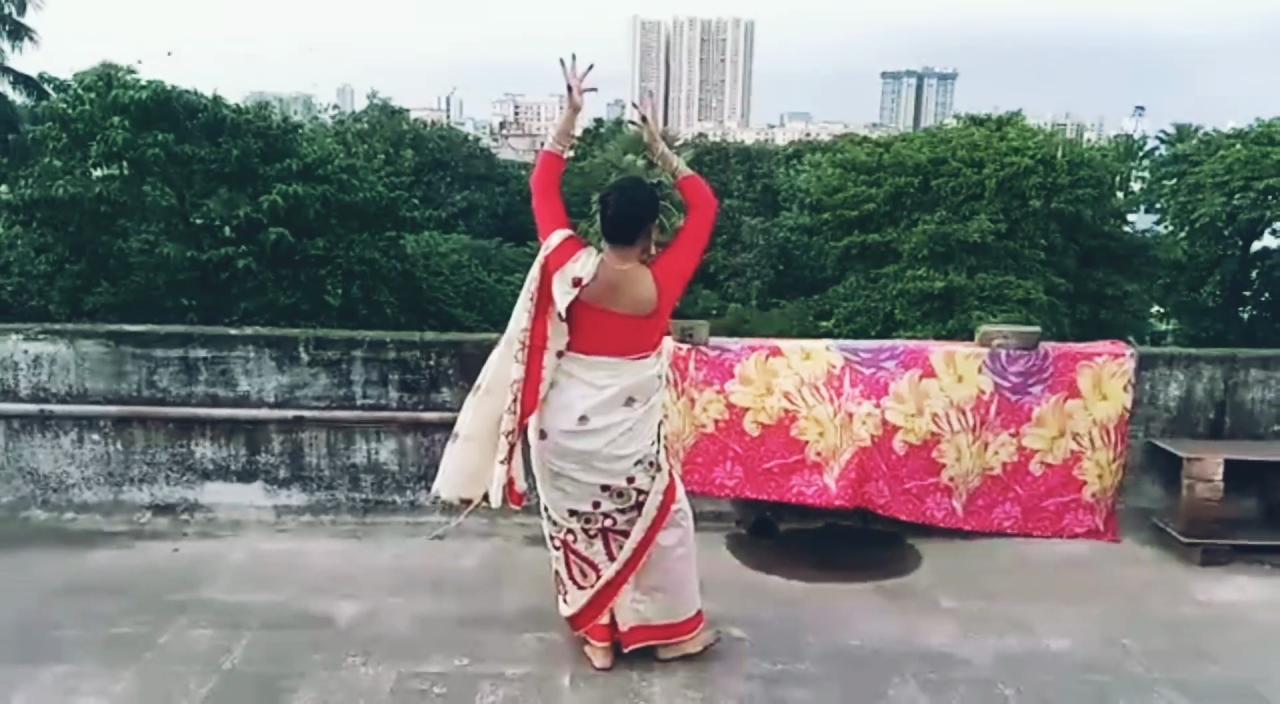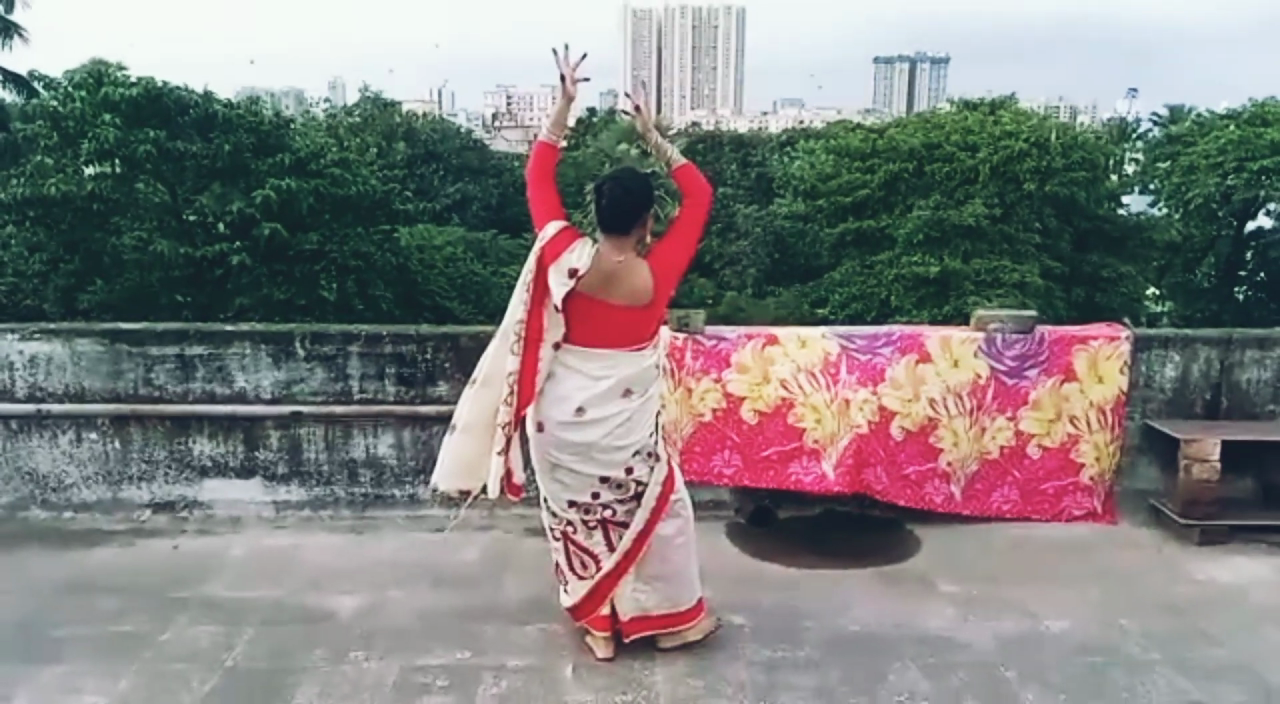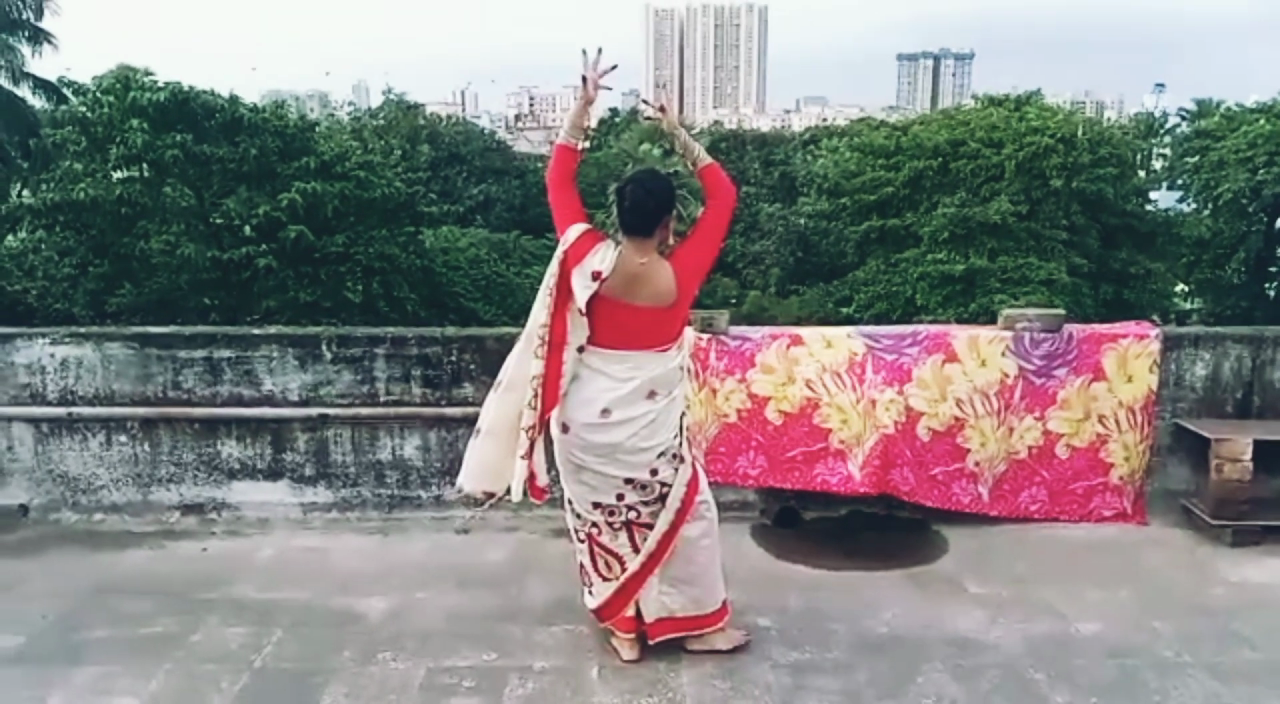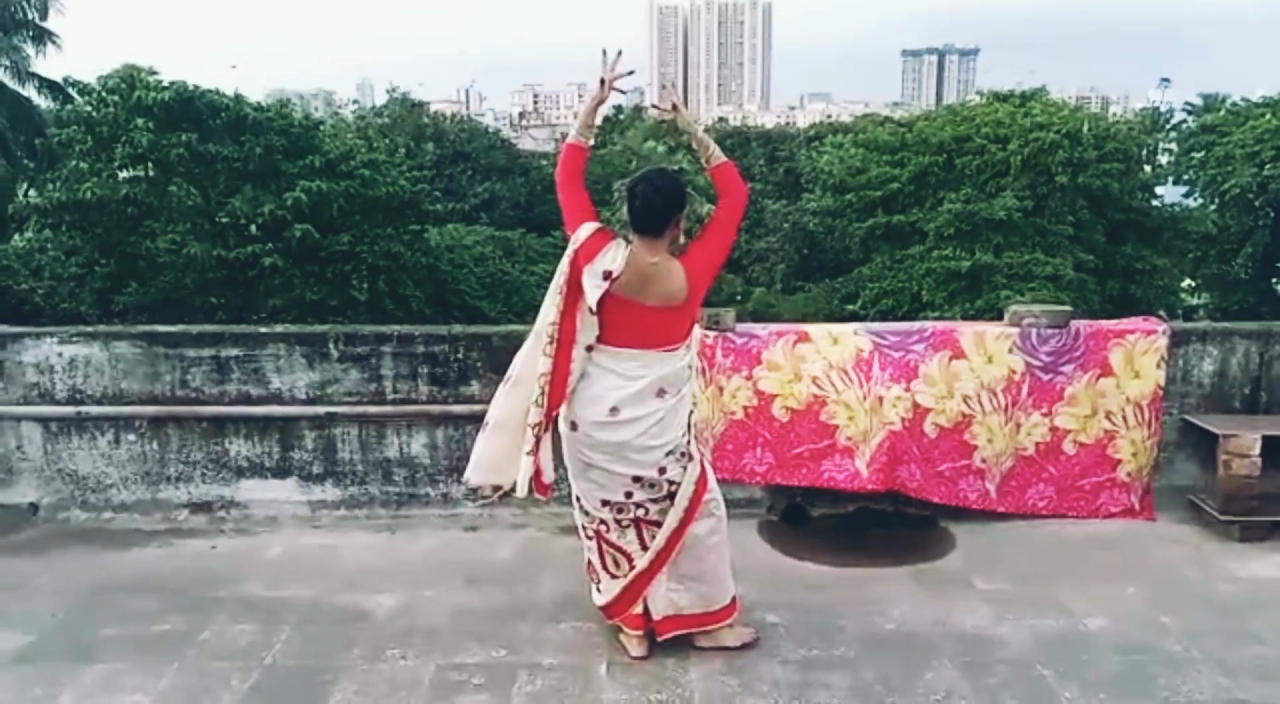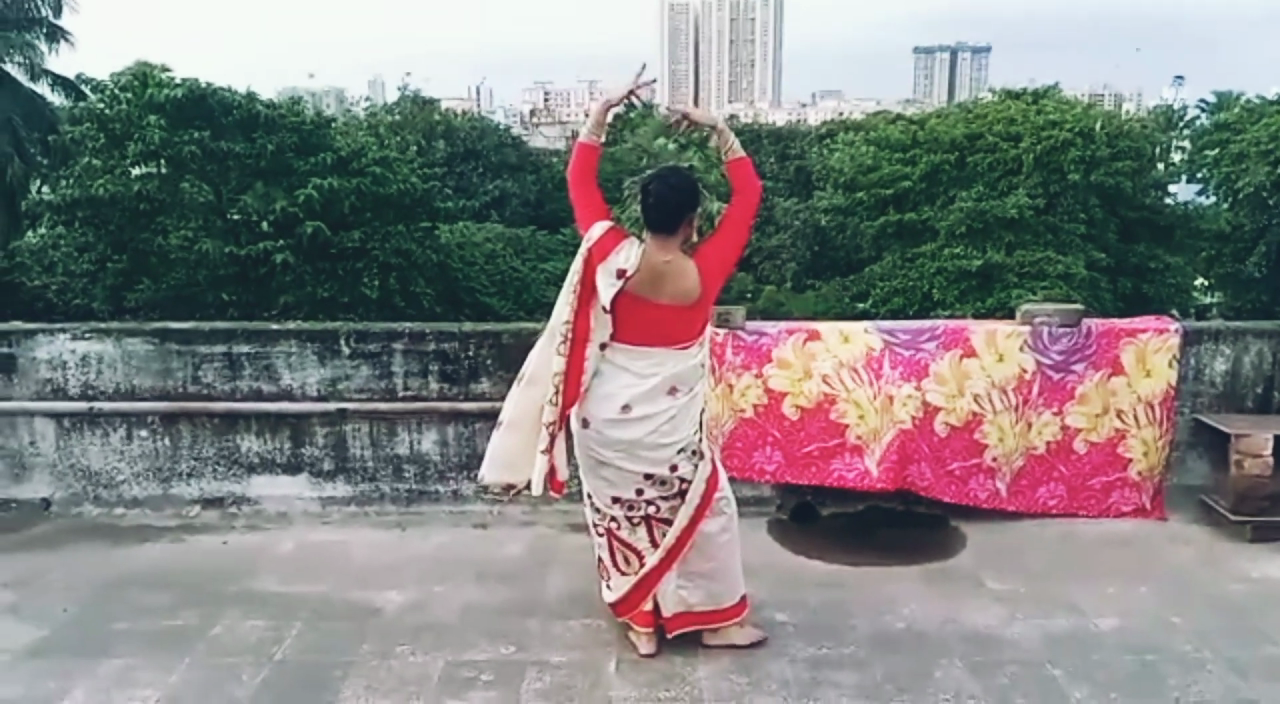
dt=0.7s
person 1, frame 1
left shoulder: (571, 269)
right shoulder: (661, 284)
left elbow: (544, 186)
right elbow: (704, 205)
left wrist: (571, 115)
right wrist: (659, 146)
left hip: (564, 430)
right hip: (628, 437)
left knee: (576, 528)
right knee: (662, 521)
left ankle: (597, 634)
right ankle: (671, 628)
person 1, frame 2
left shoulder: (565, 259)
right shoulder: (657, 275)
left elbow: (538, 177)
right elbow: (699, 195)
left wrist: (564, 104)
right wrist: (652, 135)
left hip: (562, 422)
right hip: (625, 428)
left knee: (577, 522)
right knee: (661, 510)
left ankle: (599, 626)
right ankle: (674, 618)
person 1, frame 3
left shoulder: (588, 261)
right shoulder: (680, 276)
left elbow: (559, 179)
right elbow: (723, 196)
left wrist: (583, 104)
right wrist: (678, 134)
left hip: (586, 423)
right hip: (650, 428)
left knee: (602, 522)
right knee: (687, 514)
left ankle: (624, 627)
right ankle: (699, 622)
person 1, frame 4
left shoulder: (599, 259)
right shoulder: (691, 275)
left elbow: (568, 179)
right elbow: (735, 195)
left wrist: (594, 105)
right wrist: (693, 130)
left hip: (594, 423)
right hip: (658, 428)
left knee: (611, 519)
right knee: (696, 512)
left ankle: (632, 624)
right ankle: (708, 621)
person 1, frame 5
left shoulder: (612, 257)
right shoulder: (703, 274)
left elbow: (579, 178)
right elbow: (748, 194)
left wrist: (604, 109)
right wrist: (718, 128)
left hip: (605, 419)
right hip: (669, 426)
left knee: (621, 516)
right knee: (705, 510)
left ankle: (641, 622)
right ankle: (717, 619)
